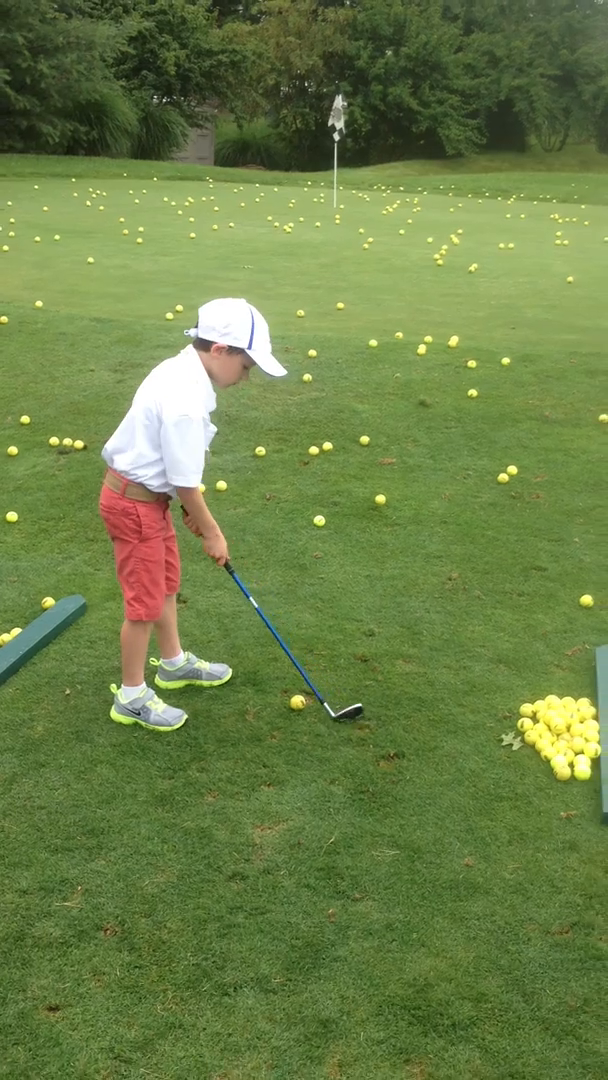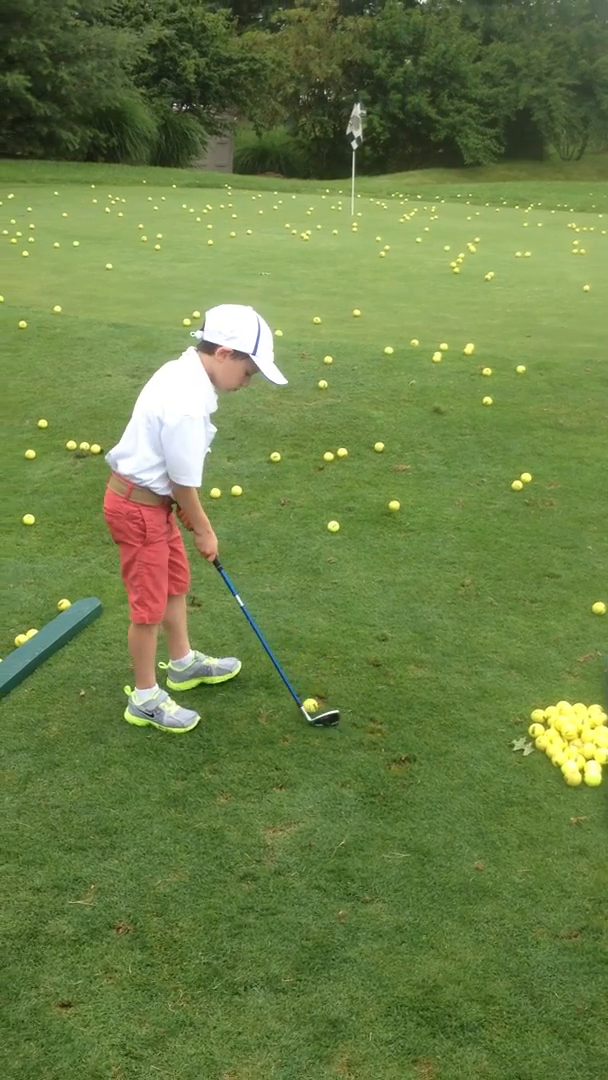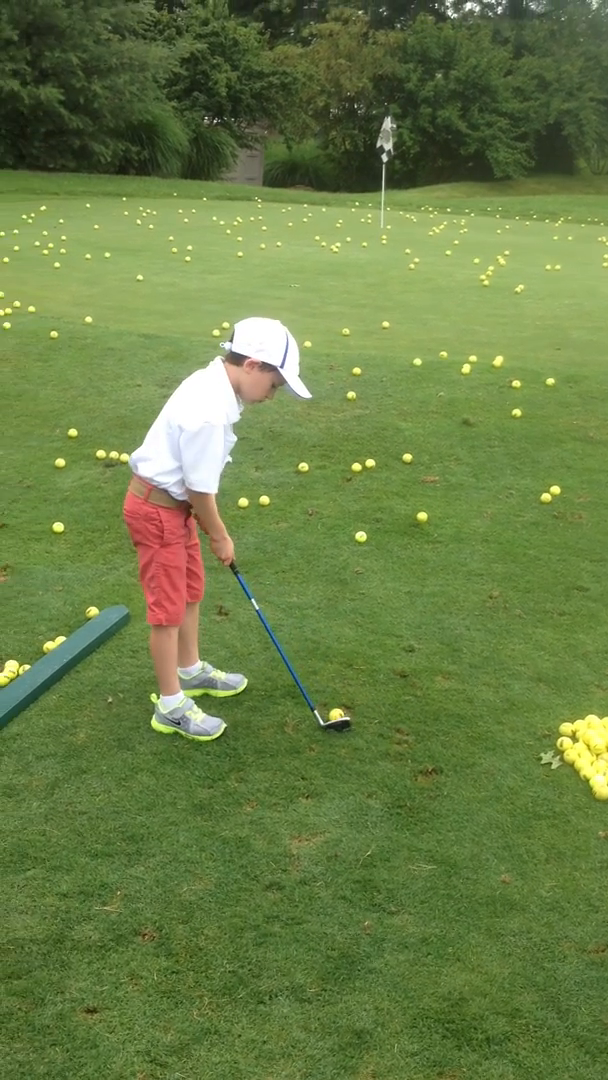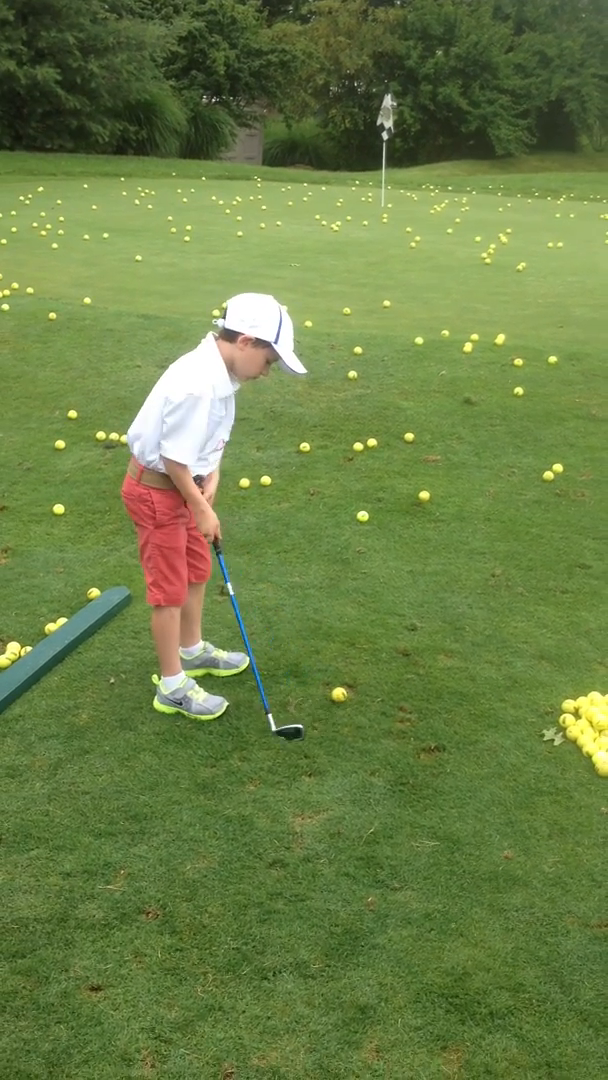
dt=0.4s
person 1, frame 1
left shoulder: (180, 369)
right shoulder: (185, 401)
right elbow: (185, 482)
left wrist: (194, 511)
right wrist: (212, 534)
left hip: (146, 493)
right hip: (133, 502)
left knee: (165, 583)
right knee: (144, 599)
left ankle: (174, 663)
right ankle: (131, 696)
person 1, frame 2
left shoulder: (181, 372)
right shoulder: (185, 404)
right elbow: (183, 482)
left wrist: (188, 511)
right wrist: (203, 530)
left hip: (152, 497)
right hip: (137, 506)
left knee: (175, 583)
right knee: (149, 603)
left ankle: (183, 663)
right ankle: (144, 697)
person 1, frame 3
left shoulder: (212, 383)
right shoulder: (209, 412)
right elbow: (199, 488)
left wrist: (210, 516)
right wrist: (220, 537)
left hip: (174, 501)
right hip: (155, 508)
left knee: (190, 592)
right knee: (168, 606)
left ankle: (190, 671)
right ankle: (170, 705)
person 1, frame 4
left shoulder: (218, 369)
right shoulder: (198, 385)
left elbow: (214, 437)
right elbow: (172, 458)
left wrist: (212, 477)
right wrist: (202, 510)
left hip: (179, 482)
right hip: (154, 488)
left knee: (197, 571)
right knee: (169, 587)
left ankle: (193, 651)
right ankle: (172, 686)
